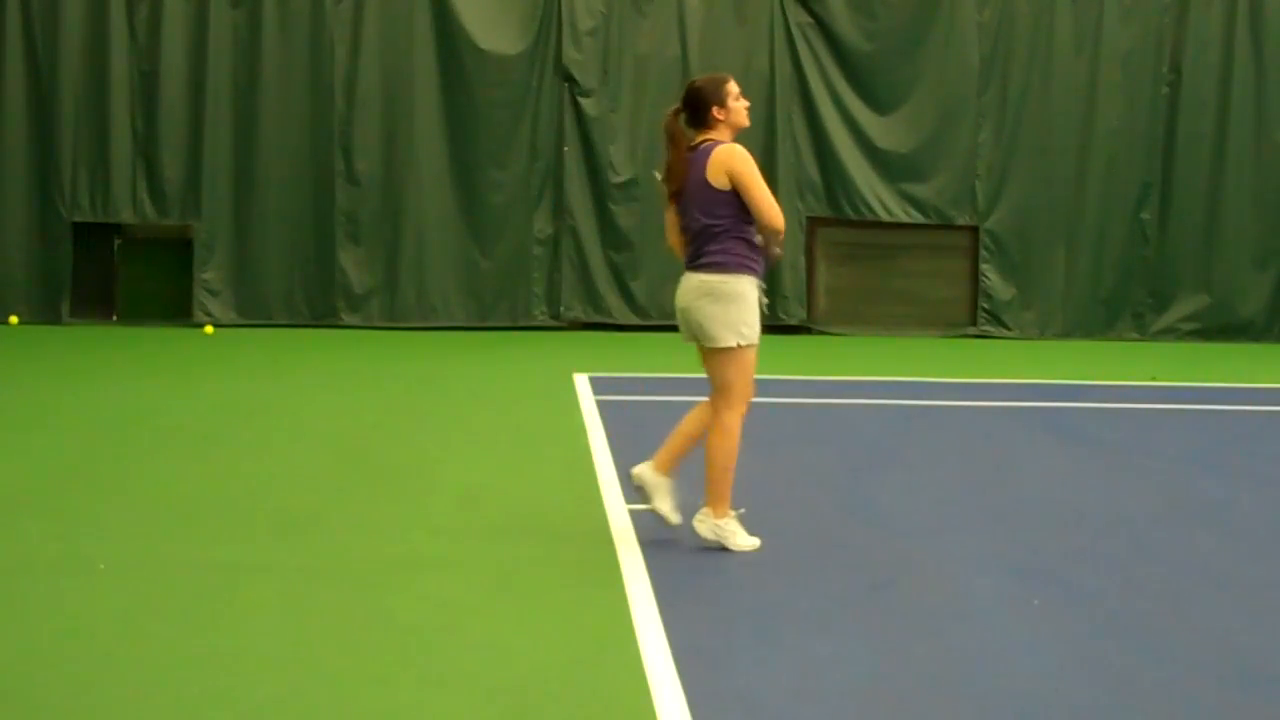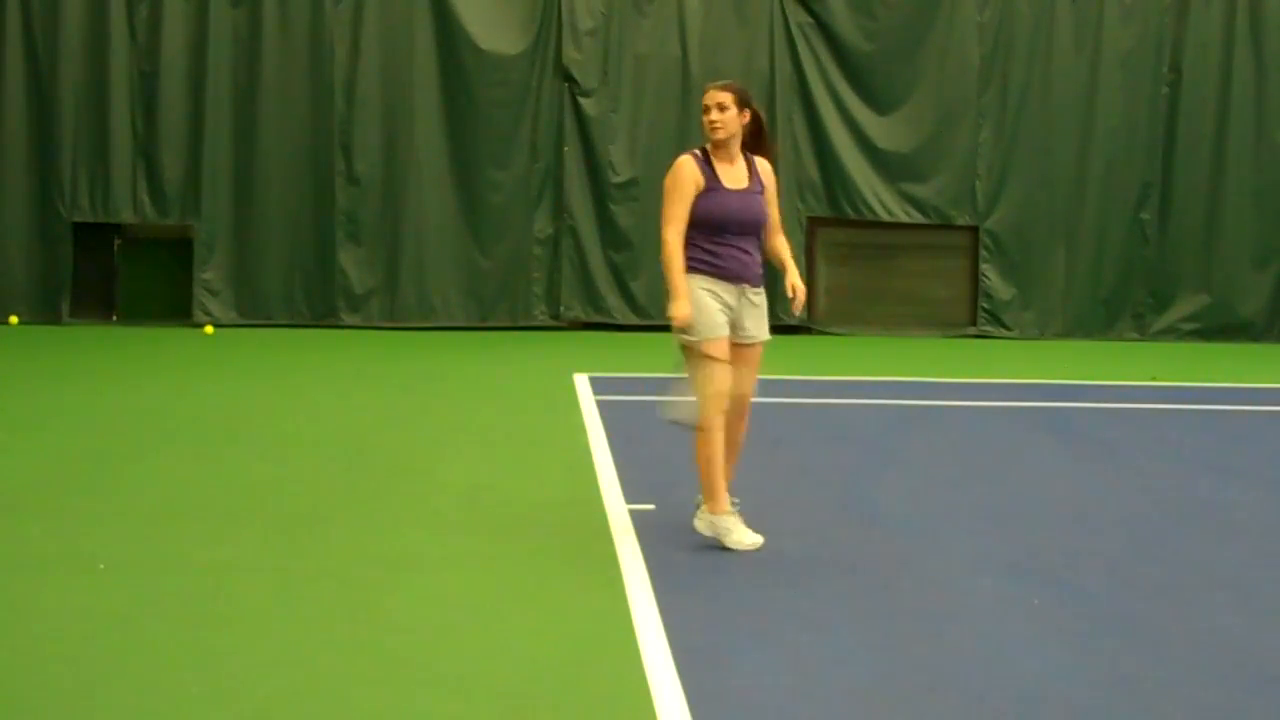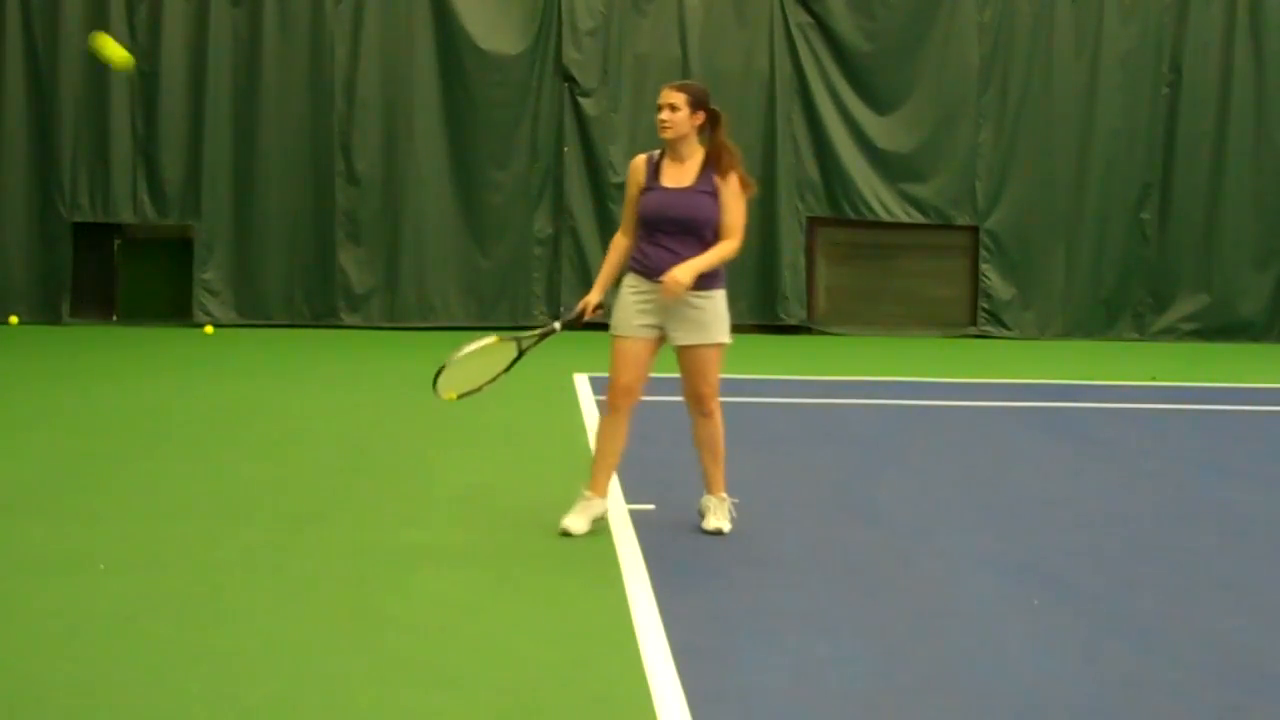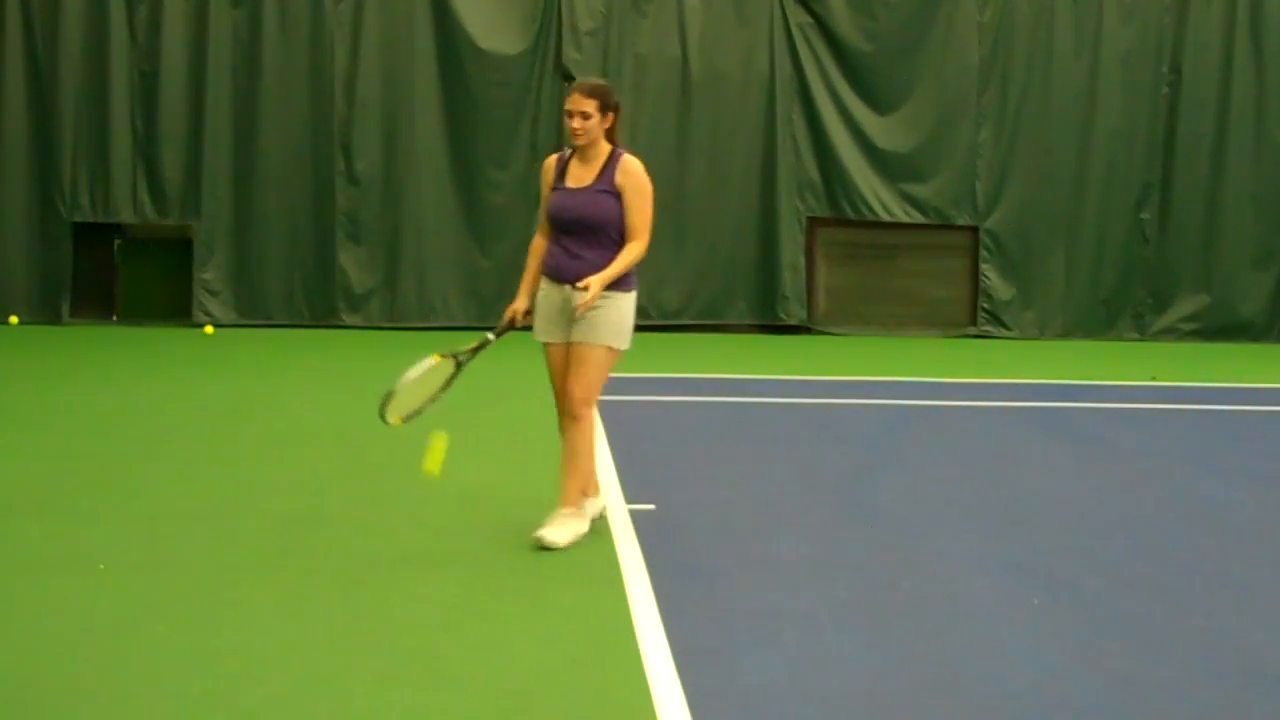
dt=0.5s
person 1, frame 1
left shoulder: (684, 161)
right shoulder: (731, 155)
left elbow: (675, 238)
right elbow: (776, 223)
right wrist: (766, 242)
left hip: (696, 288)
right hip: (727, 291)
left knee: (725, 400)
right knee: (732, 407)
left ankle: (657, 469)
right ankle: (717, 516)
person 1, frame 2
left shoulder: (760, 169)
right shoulder: (689, 167)
left elbow: (772, 233)
right elbow: (673, 236)
left wrist: (791, 271)
right wrist: (678, 297)
left hip: (750, 295)
right hip: (703, 291)
left knee: (740, 401)
right knee: (716, 400)
left ankle: (719, 496)
right ankle: (718, 513)
person 1, frame 3
left shoulder: (722, 171)
right shoulder: (642, 167)
left elbow: (732, 241)
right elbow: (626, 234)
left wrist: (691, 268)
right wrist: (598, 288)
left hip: (700, 298)
right hip: (640, 293)
left knee: (704, 402)
right knee: (620, 396)
left ankle: (716, 497)
right ankle: (594, 497)
person 1, frame 4
left shoulder: (628, 169)
right shoulder: (554, 166)
left elbow: (638, 241)
left wrist: (604, 276)
right wrist: (524, 293)
left hip: (607, 300)
right hip: (554, 295)
left knee: (579, 404)
right knee: (567, 405)
left ankle: (567, 511)
right ankle: (590, 496)
